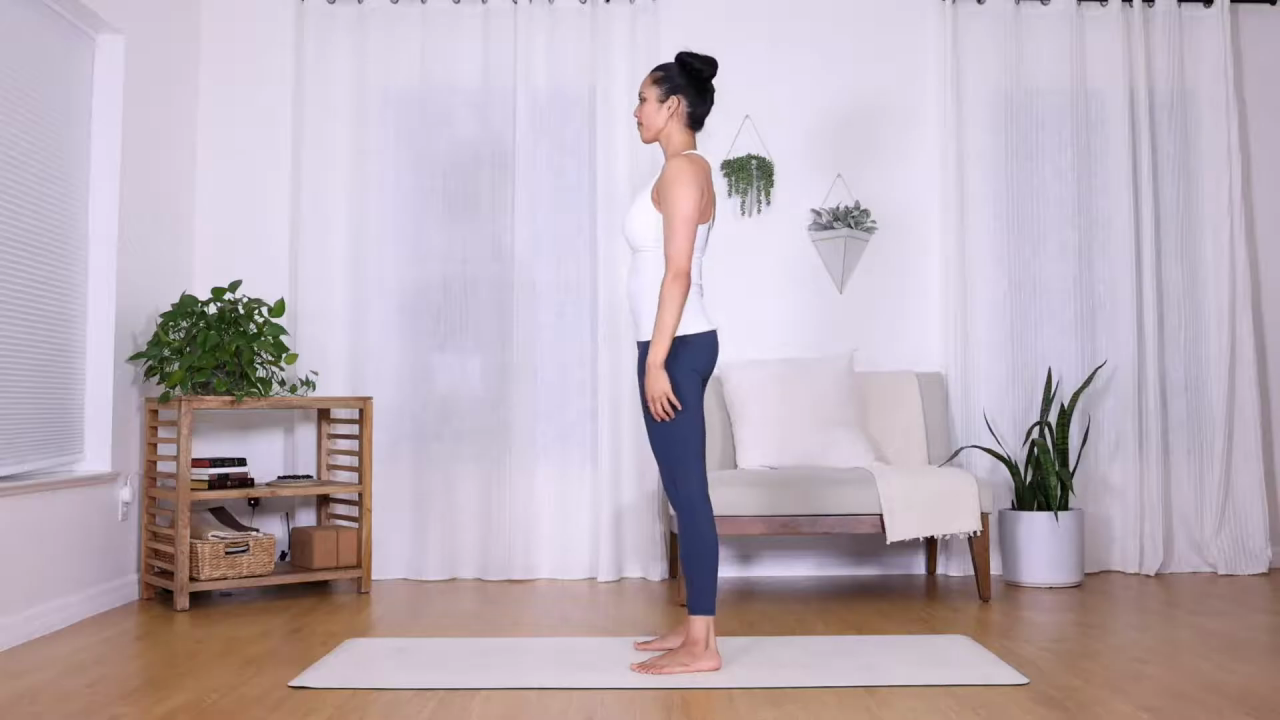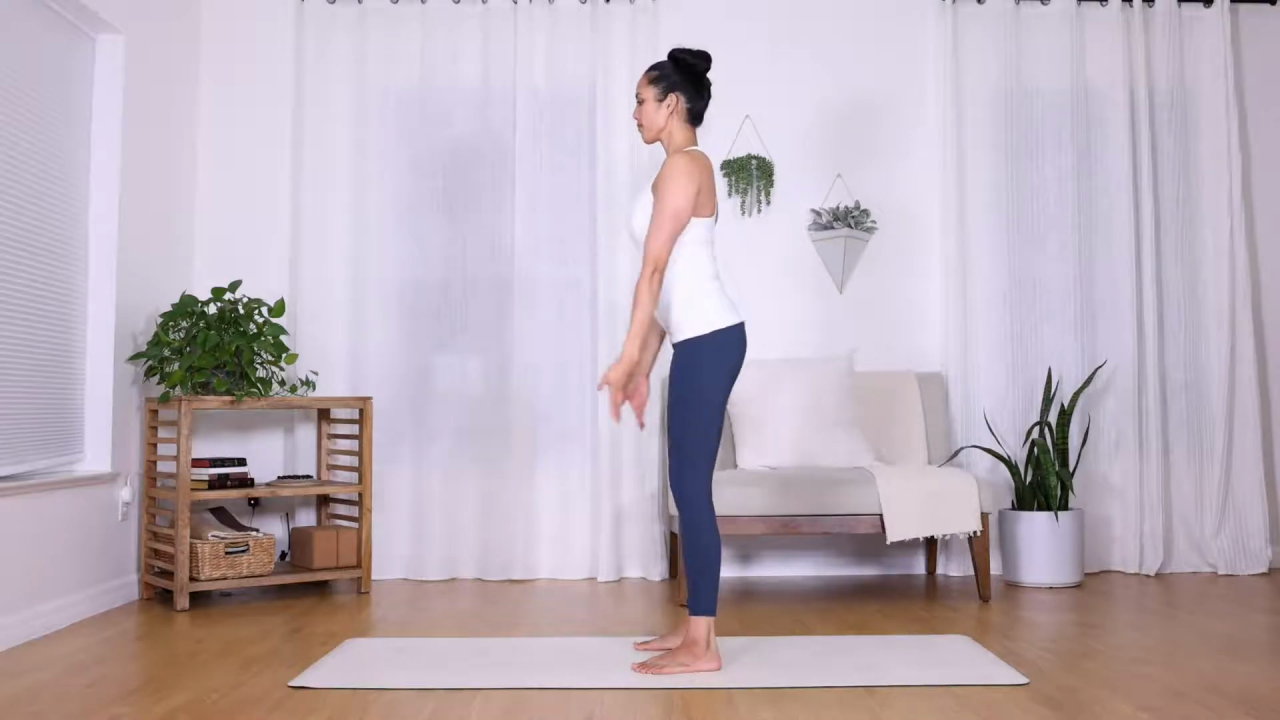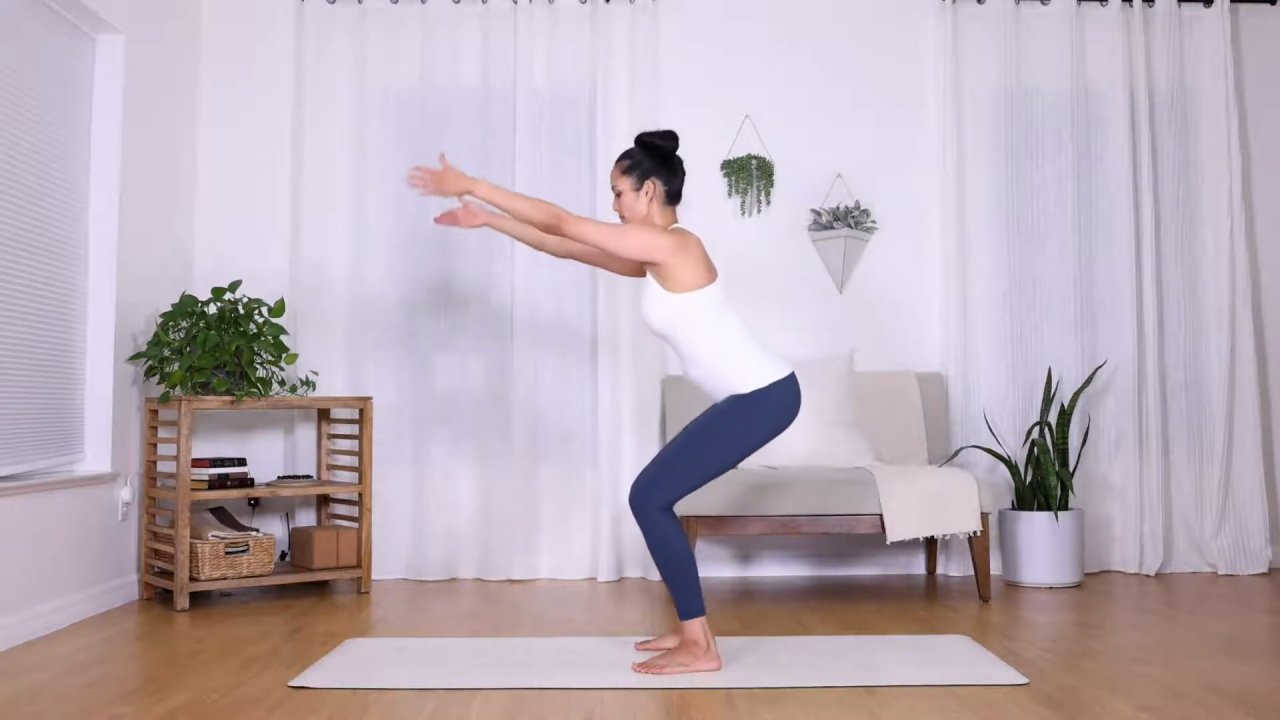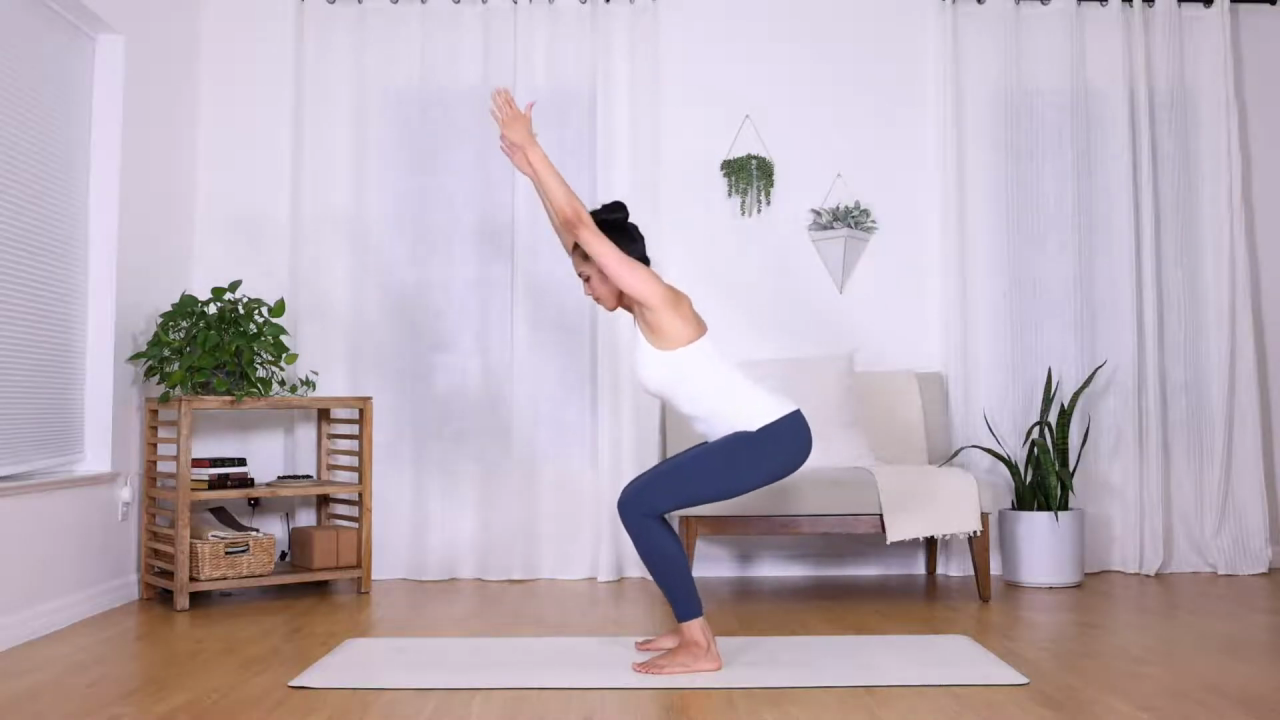
dt=1s
person 1, frame 1
left shoulder: (682, 169)
right shoulder: (683, 171)
left elbow: (677, 275)
left wrist: (655, 362)
left hip: (676, 348)
right hip: (675, 346)
left knee: (688, 493)
right knee: (683, 492)
left ankle: (701, 645)
right ankle: (693, 627)
person 1, frame 2
left shoulder: (682, 165)
right shoulder: (683, 168)
left elbow: (655, 268)
right elbow: (668, 277)
left wrist: (628, 357)
right wrist: (640, 360)
left hip: (706, 342)
right hip: (700, 341)
left knee: (691, 490)
right knee: (688, 489)
left ankle: (702, 647)
right ankle: (695, 629)
person 1, frame 3
left shoulder: (669, 245)
right shoulder: (658, 256)
left elbow: (561, 223)
right elbow: (569, 245)
left wrist: (470, 185)
right wrist: (488, 218)
left hip: (762, 397)
right hip: (754, 395)
left knee: (649, 498)
right knee: (652, 498)
left ankle: (699, 647)
right ankle: (690, 630)
person 1, frame 4
left shoulder: (659, 302)
right shoulder: (647, 307)
left elbow: (580, 224)
right elbow: (576, 235)
left wrist: (530, 145)
right wrist: (531, 173)
left hip: (773, 436)
right hip: (763, 432)
left knee: (638, 504)
right knee: (644, 503)
left ankle: (699, 647)
right ankle: (692, 630)
